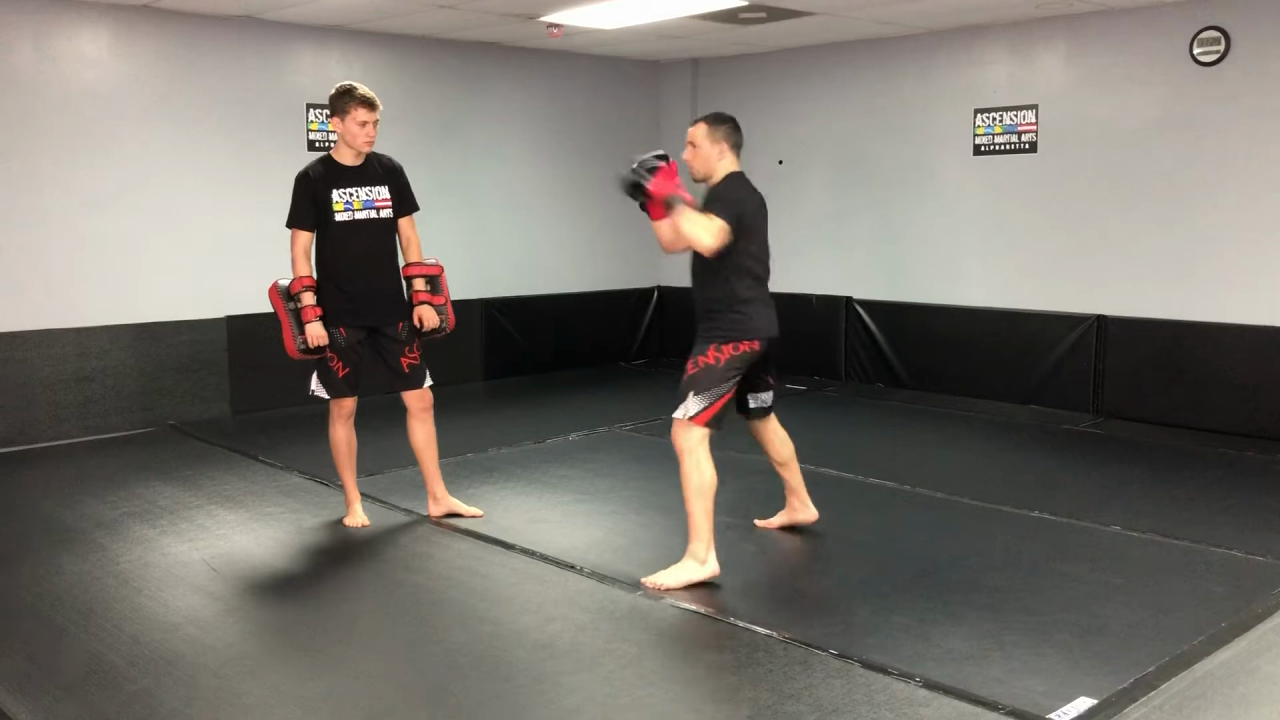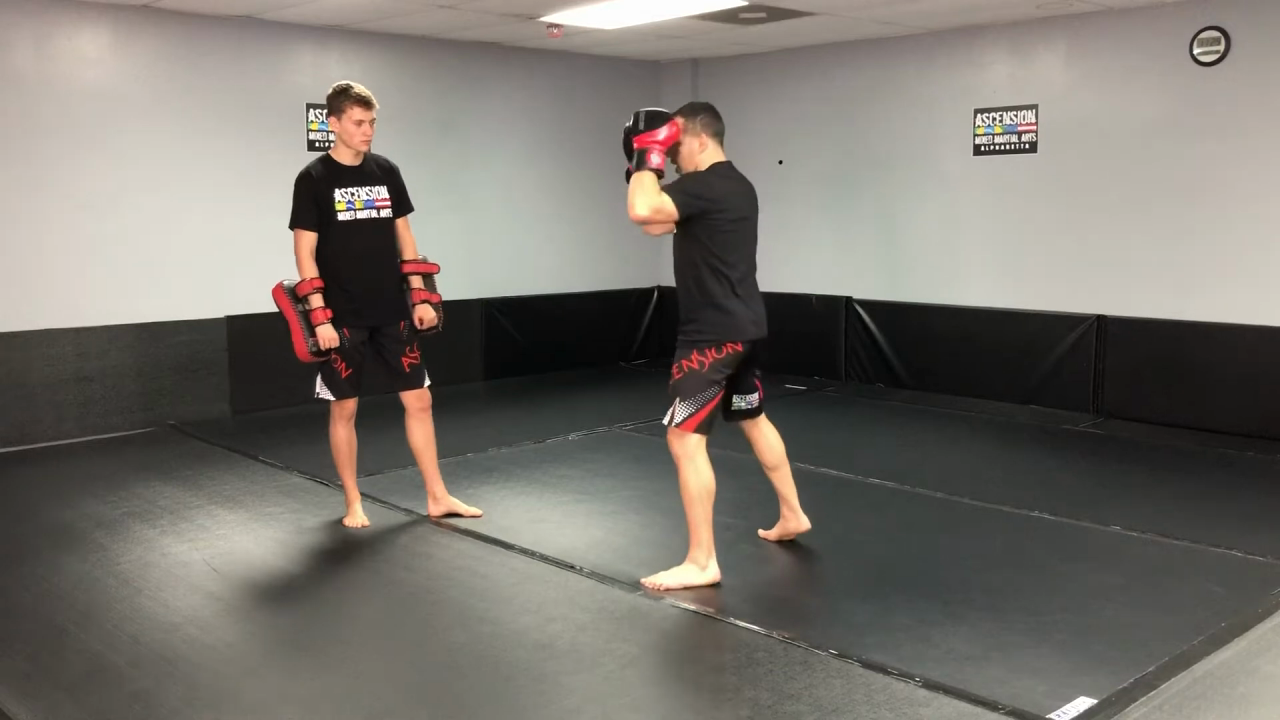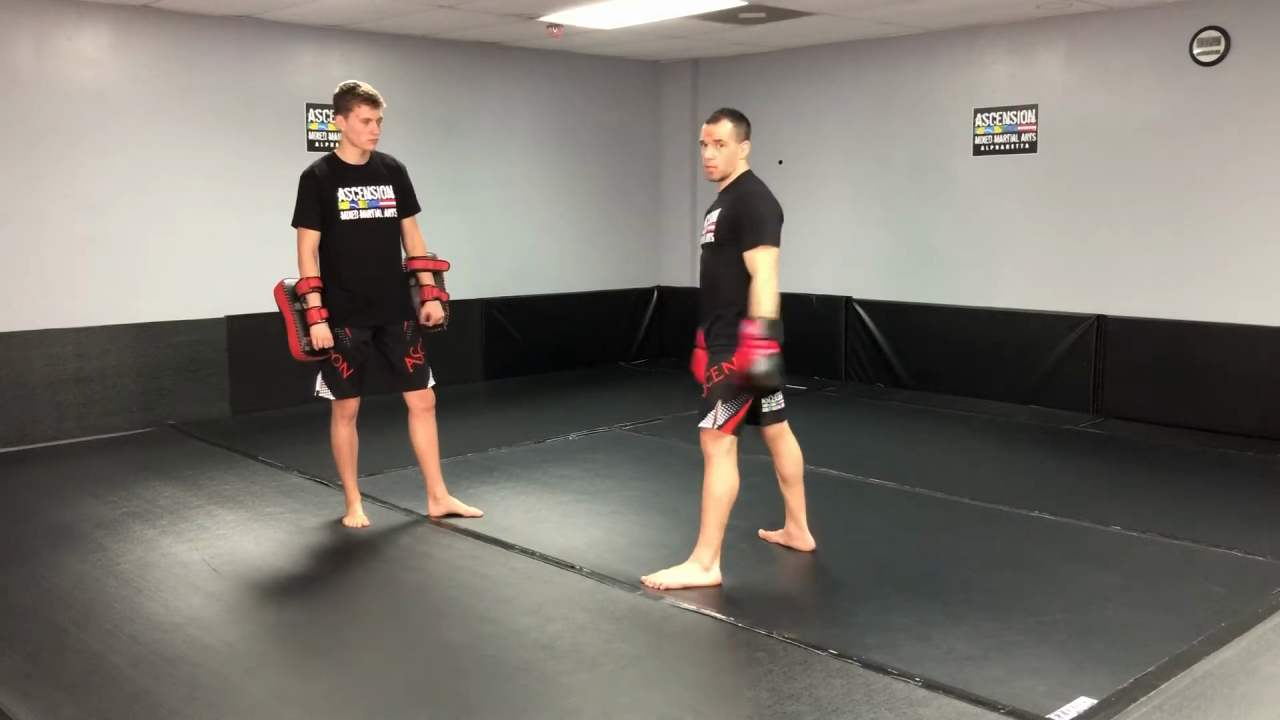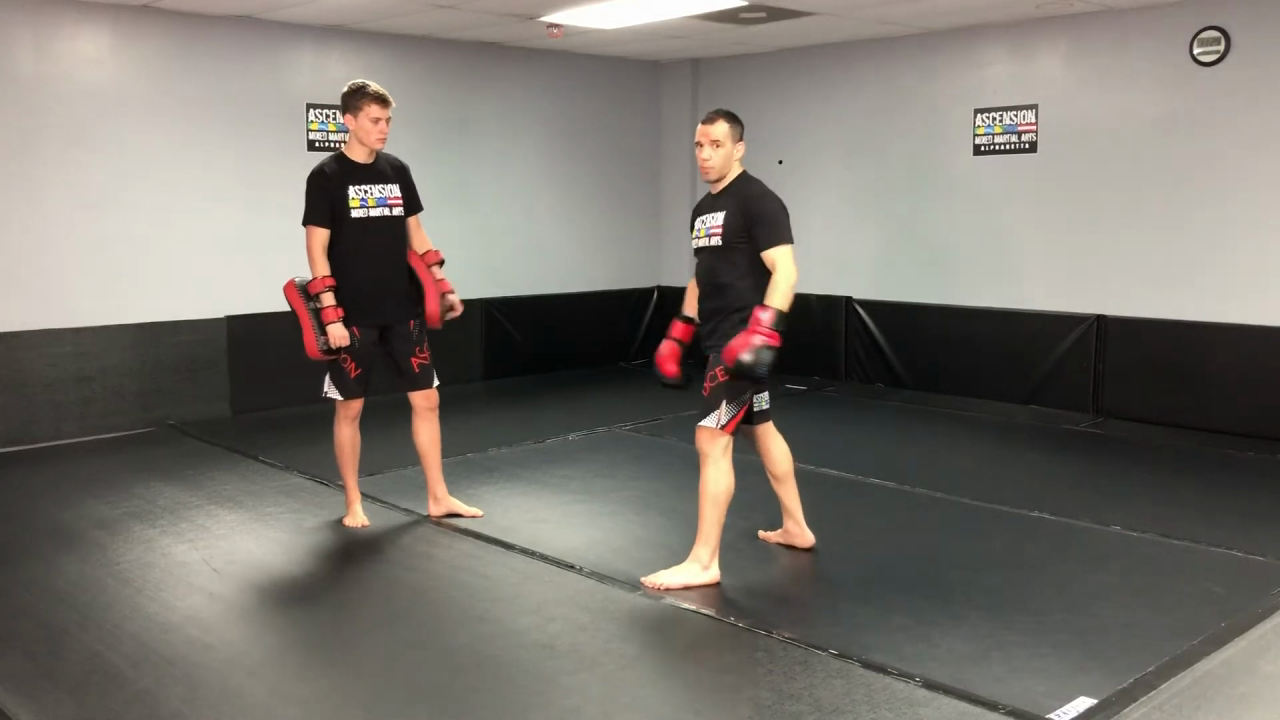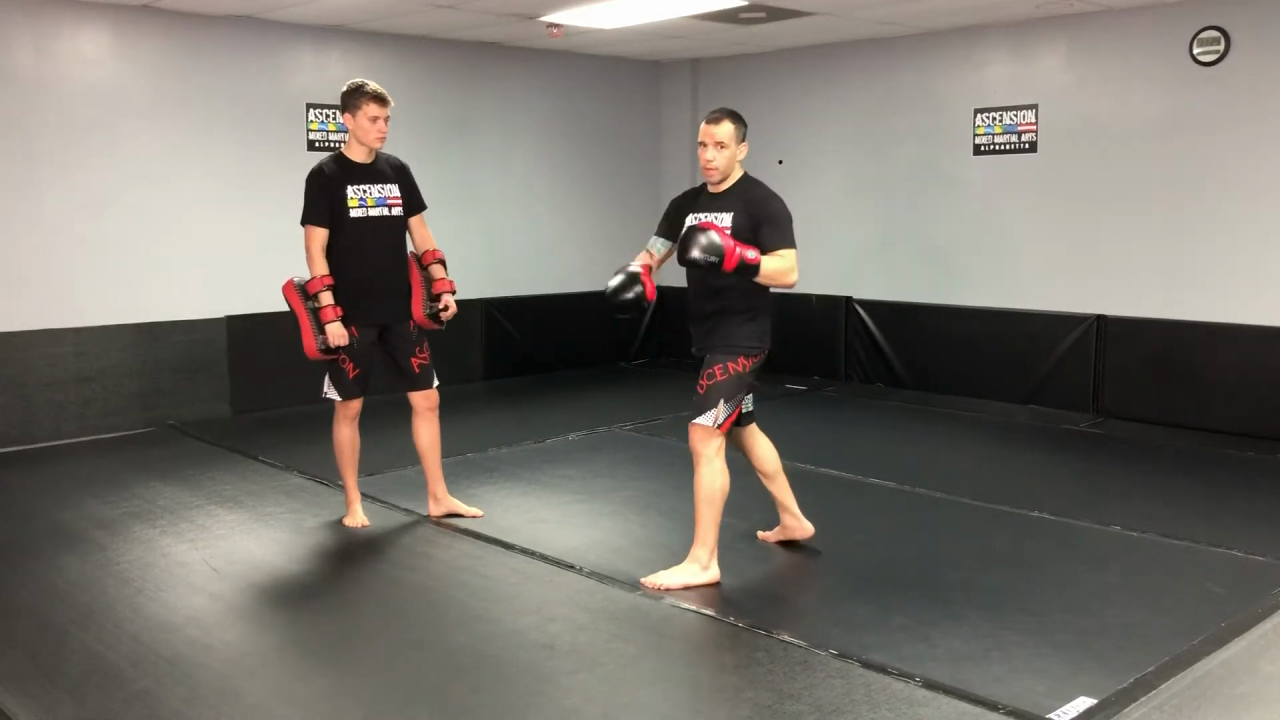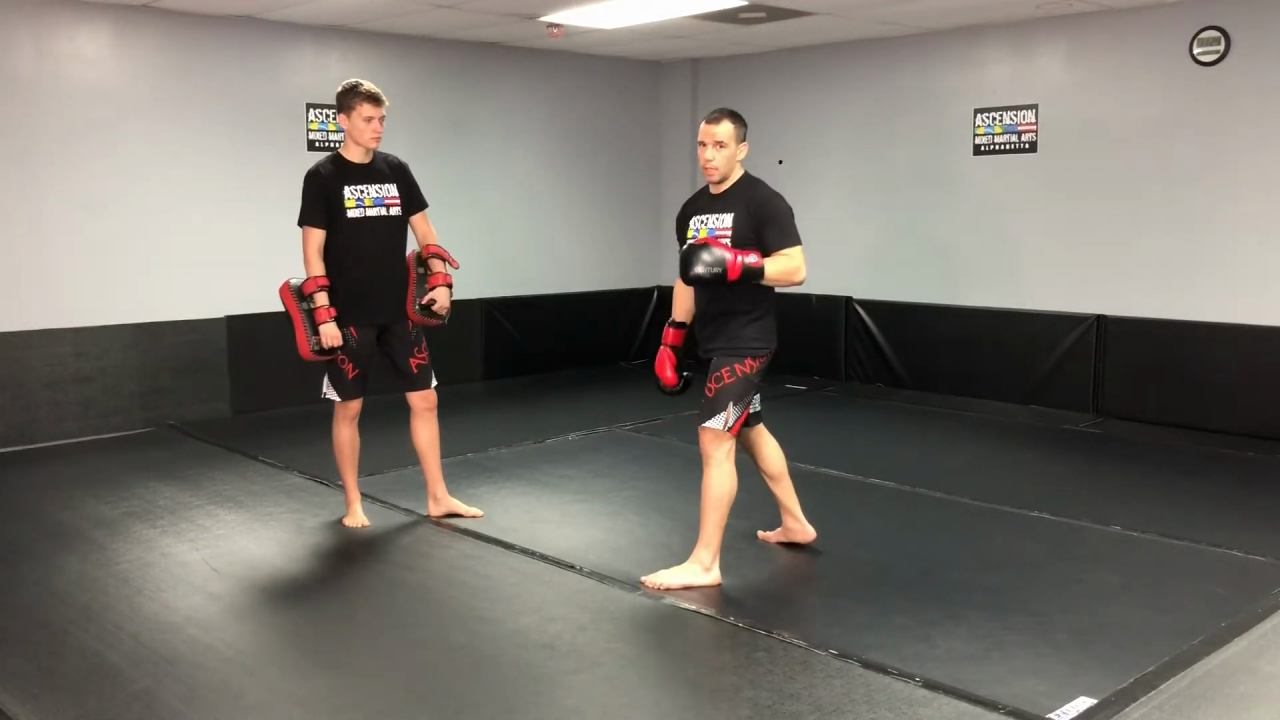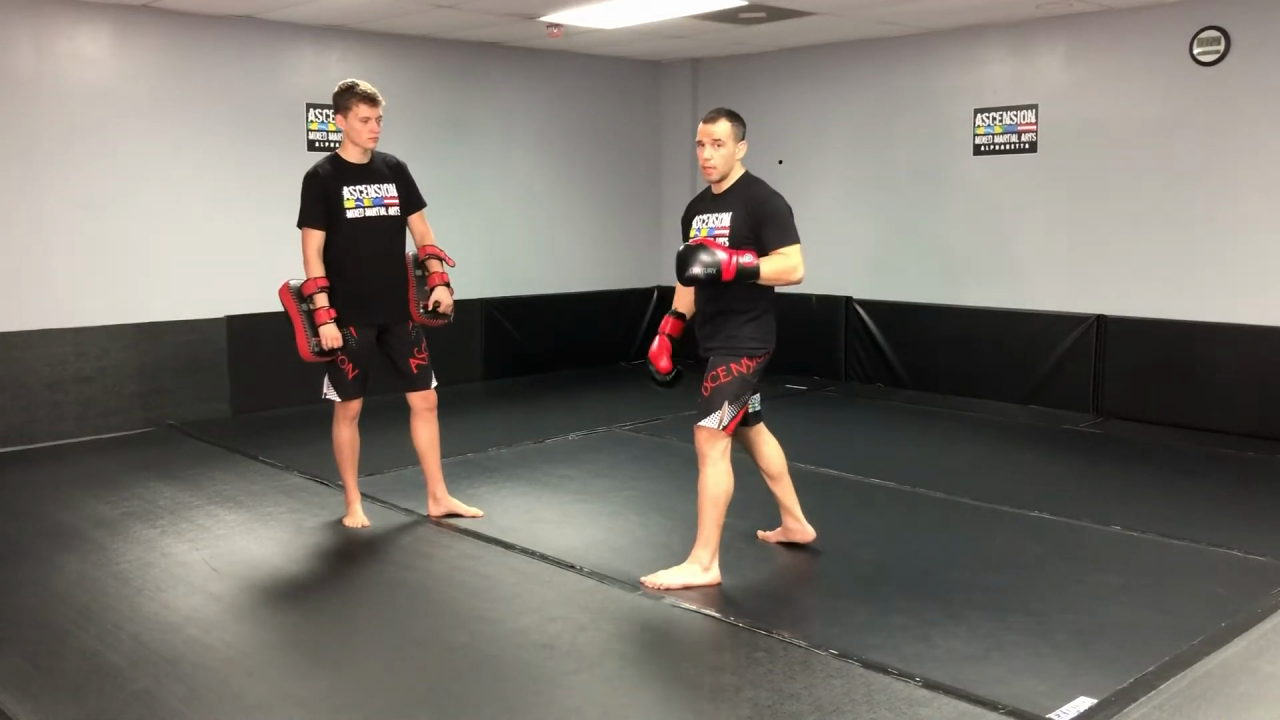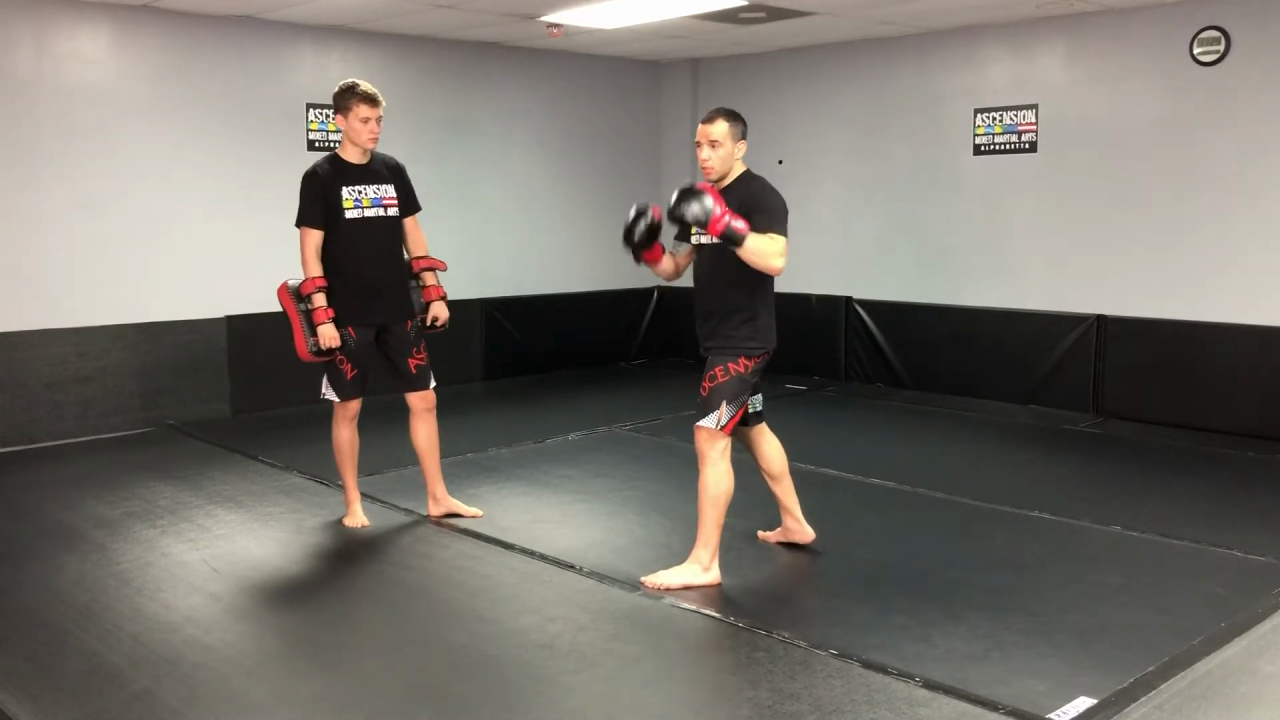
dt=0.5s
person 1, frame 1
left shoulder: (732, 194)
right shoulder: (731, 196)
left elbow: (706, 241)
right elbow: (674, 242)
left wrist: (673, 194)
right wrist: (658, 202)
left hip: (731, 334)
right hip: (755, 329)
left knee: (688, 431)
right knee: (761, 418)
left ankle: (701, 557)
right ankle: (799, 506)
person 1, frame 2
left shoulder: (704, 185)
right shoulder: (735, 185)
left elbow: (641, 210)
right elbow: (660, 222)
left wrist: (649, 154)
right wrist: (646, 165)
left hip: (713, 333)
right hip: (746, 325)
left knee: (684, 438)
right knee: (753, 418)
left ankle: (702, 562)
right ankle: (792, 515)
person 1, frame 3
left shoulder: (752, 199)
right shoulder: (725, 201)
left elbow: (766, 275)
left wrist: (756, 339)
right wrist: (708, 335)
left hip: (744, 341)
right hip: (732, 338)
left knee: (716, 442)
right knee: (775, 429)
left ankle: (704, 563)
right ankle: (797, 529)
person 1, frame 4
left shoulder: (757, 200)
right shoulder: (703, 208)
left elbow: (784, 271)
left wrist: (761, 331)
right wrist: (677, 336)
left hip: (743, 341)
right hip: (721, 339)
left knee: (712, 440)
right knee: (760, 427)
left ankle: (703, 561)
right ankle: (795, 526)
person 1, frame 5
left shoulder: (762, 203)
right shoulder: (686, 204)
left elbow: (787, 272)
right elbow: (652, 255)
left wrist: (732, 255)
right wrist: (635, 275)
left hip: (740, 339)
right hip: (708, 337)
left knee: (705, 438)
right knee: (743, 429)
left ankle: (701, 562)
right ankle: (792, 519)
person 1, frame 6
left shoulder: (763, 201)
right shoulder: (692, 208)
left elbow: (795, 269)
right elbow: (687, 279)
left wrist: (735, 263)
right wrist: (671, 340)
left hip: (745, 341)
right hip: (715, 340)
left knee: (715, 441)
right knee: (751, 430)
left ankle: (704, 563)
right ankle: (795, 523)
person 1, frame 7
left shoulder: (762, 200)
right shoulder: (696, 208)
left elbow: (792, 268)
left wrist: (731, 263)
right wrist: (668, 329)
left hip: (743, 341)
right hip: (717, 339)
left knee: (711, 439)
right knee: (750, 429)
left ankle: (703, 562)
right ankle: (794, 522)
person 1, frame 8
left shoulder: (759, 194)
right shoulder: (699, 202)
left elbow: (774, 259)
right elbow: (673, 267)
left wrist: (722, 222)
right wrist: (648, 246)
left hip: (744, 339)
right hip: (721, 337)
left knee: (711, 438)
right knee: (753, 428)
left ankle: (704, 562)
right ankle: (794, 524)
person 2, frame 1
left shoulder: (390, 170)
right shoulder: (314, 179)
left elbow: (409, 238)
right elbow: (301, 251)
left wrist: (422, 297)
right wrist: (310, 313)
left hip: (392, 310)
right hip: (340, 316)
left knee: (421, 399)
right knee: (343, 408)
left ankle: (437, 497)
right ankle: (353, 503)
person 2, frame 2
left shoulder: (386, 171)
right shoulder: (314, 179)
right elbow: (305, 253)
left wrist: (420, 296)
right wrist: (320, 316)
left hip: (392, 311)
right hip: (343, 316)
left knee: (419, 399)
right knee: (344, 408)
left ankle: (437, 496)
right ankle: (353, 503)
person 2, frame 3
left shoulder: (393, 170)
right shoulder: (318, 178)
left elbow: (412, 235)
right elbow: (307, 251)
left wrist: (431, 293)
right wrist: (315, 315)
left hip: (396, 310)
right hip: (345, 316)
left knee: (422, 399)
right knee: (345, 408)
left ankle: (438, 497)
right ankle: (353, 503)
person 2, frame 4
left shoulder: (397, 170)
right shoulder: (327, 176)
left elbow: (416, 236)
right elbow: (317, 249)
left wrist: (443, 288)
right wrist: (331, 314)
left hip: (402, 310)
right hip: (353, 315)
left knee: (426, 398)
right knee: (349, 407)
left ankle: (438, 496)
right ankle: (353, 503)
person 2, frame 5
left shoulder: (397, 170)
right shoulder: (326, 176)
left elbow: (420, 233)
right elbow: (316, 248)
left wrist: (443, 285)
right wrist: (329, 312)
left hip: (402, 309)
right hip: (352, 315)
left knee: (427, 399)
right knee: (349, 407)
left ankle: (438, 497)
right ankle: (353, 503)
person 2, frame 6
left shoulder: (396, 169)
right shoulder: (323, 177)
left elbow: (423, 230)
right elbow: (313, 250)
left wrist: (440, 281)
right wrist: (324, 313)
left hip: (399, 311)
right hip: (350, 316)
left knee: (424, 399)
right knee: (348, 407)
left ankle: (438, 497)
right ankle: (353, 503)
person 2, frame 7
left shoulder: (394, 168)
right shoulder: (322, 178)
left elbow: (420, 230)
right elbow: (313, 252)
left wrist: (439, 281)
right wrist: (324, 315)
left hip: (400, 310)
right hip: (350, 316)
left knee: (425, 399)
right knee: (348, 407)
left ankle: (438, 497)
right ankle: (353, 504)
person 2, frame 8
left shoulder: (393, 170)
right shoulder: (321, 177)
left elbow: (413, 235)
right elbow: (311, 251)
left wrist: (434, 293)
right wrist: (322, 315)
left hip: (398, 311)
right hip: (348, 316)
left knee: (424, 399)
right knee: (348, 408)
left ankle: (438, 497)
right ankle: (353, 503)
